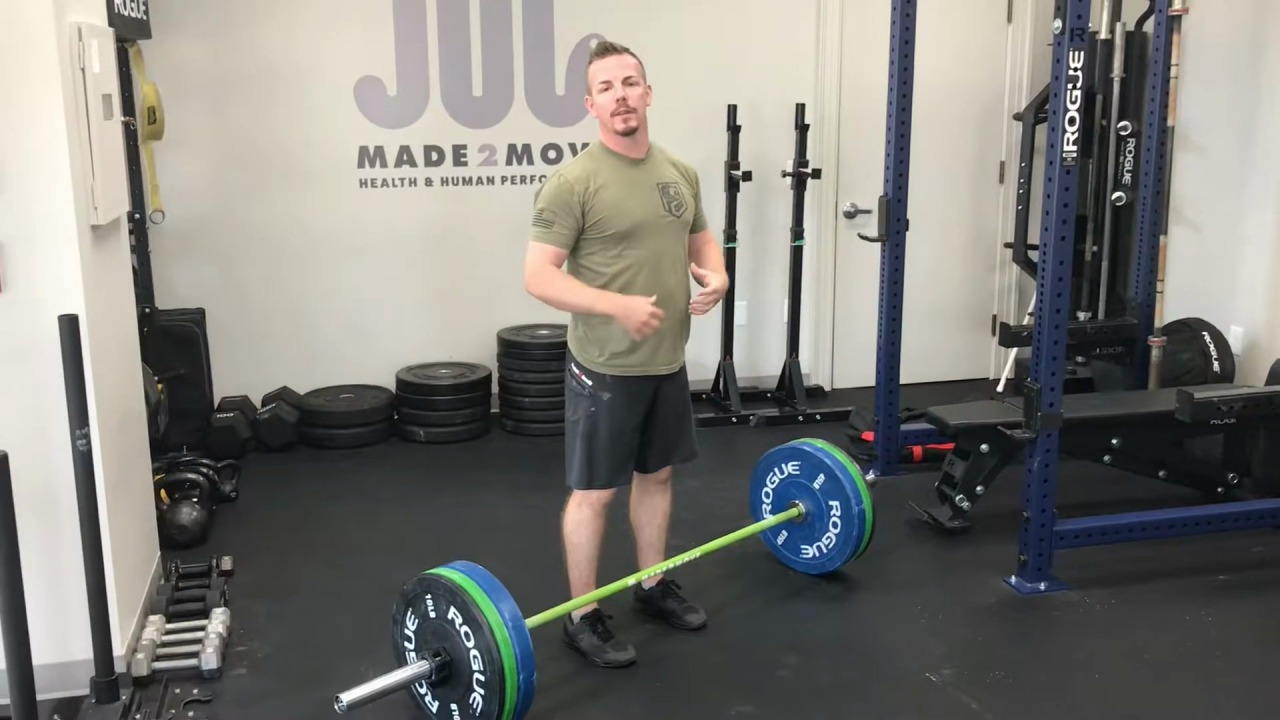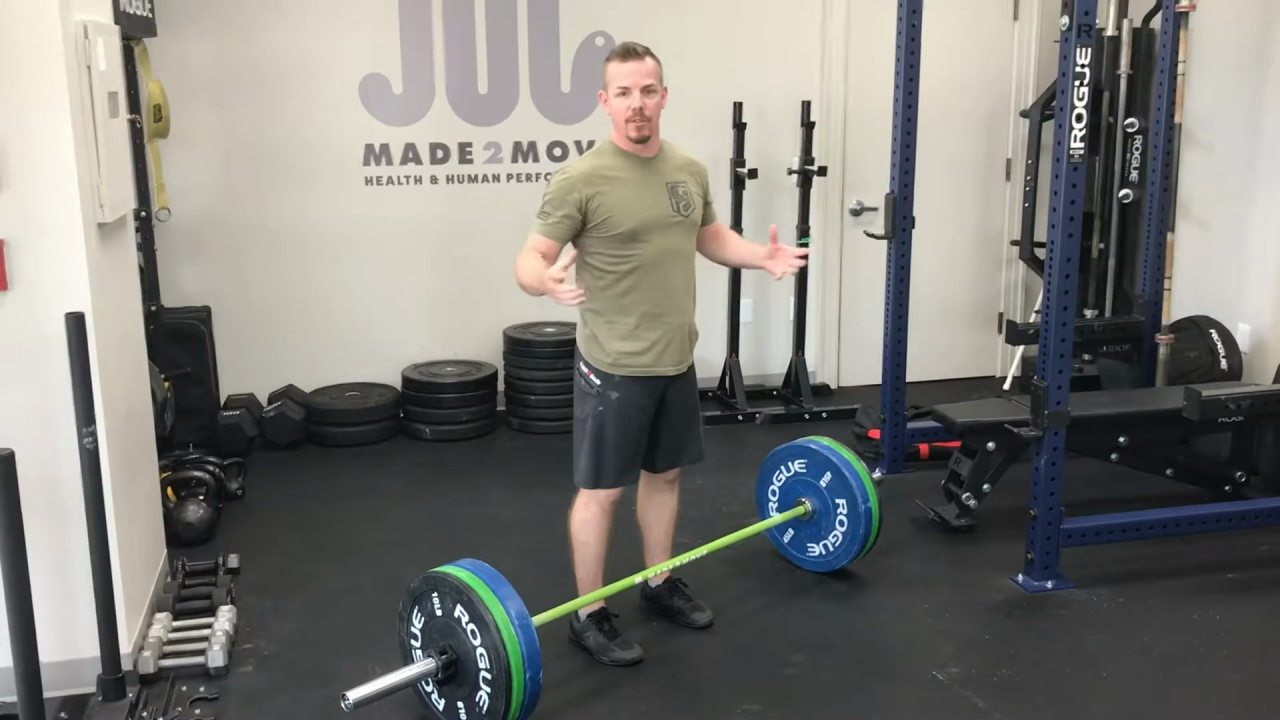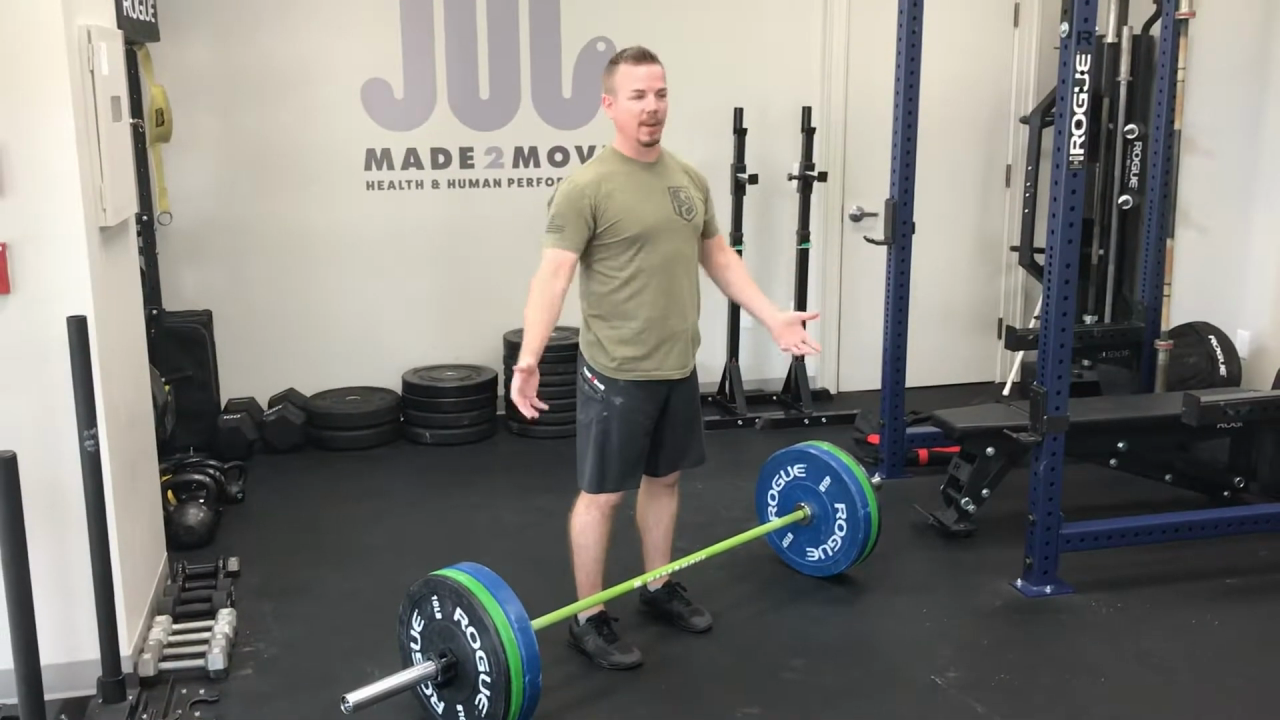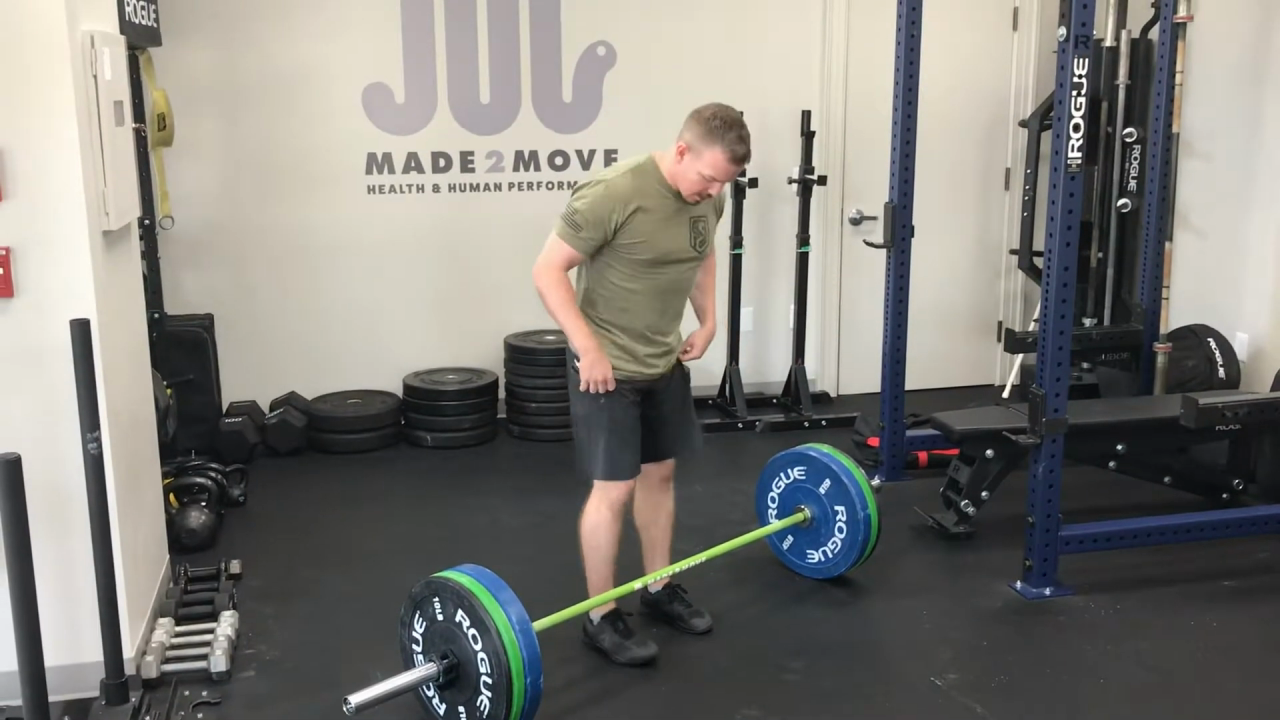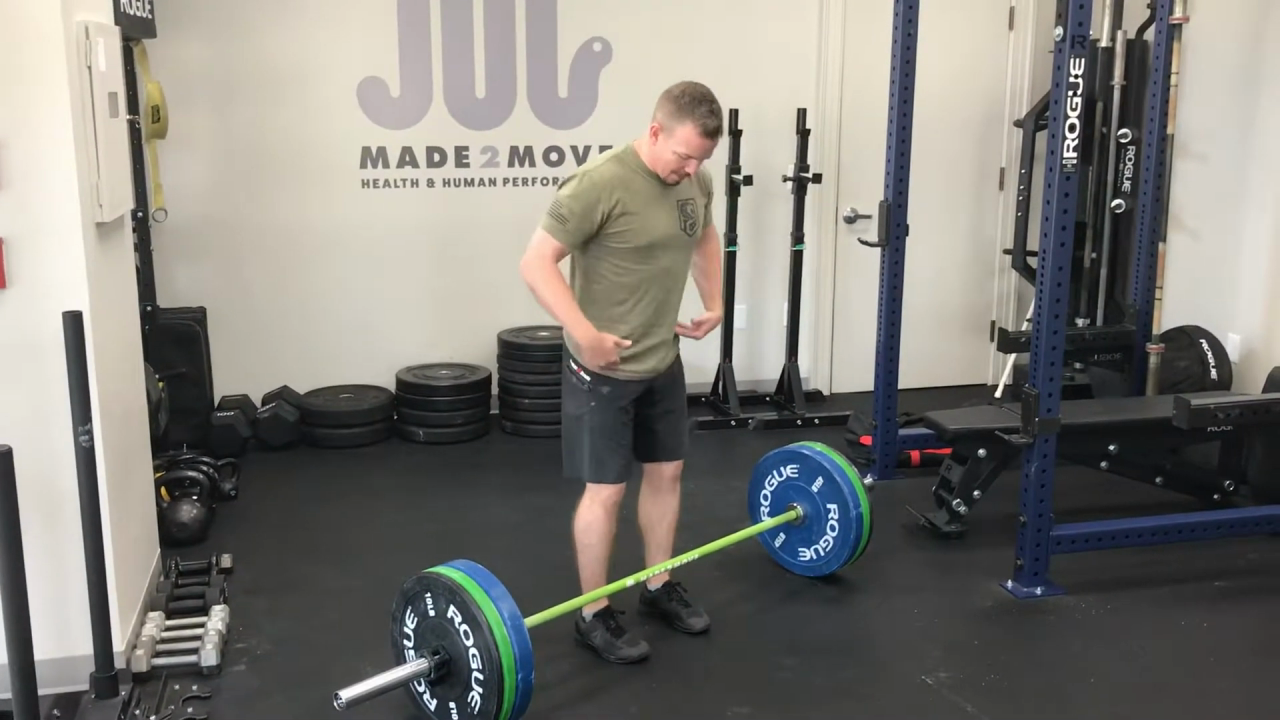
dt=1s
person 1, frame 1
left shoulder: (680, 172)
right shoulder: (574, 181)
left elbow: (700, 240)
right elbow: (539, 275)
left wrist: (715, 274)
right wrist: (618, 304)
left hip: (668, 360)
right hip: (606, 367)
left knee: (657, 474)
right knee: (595, 490)
left ankle: (654, 584)
right ankle: (583, 616)
person 1, frame 2
left shoulder: (689, 169)
right shoulder: (580, 178)
left elbow: (709, 234)
right elbow: (529, 260)
left wrist: (762, 257)
right wrist: (547, 280)
left hip: (676, 359)
right hip: (614, 366)
left knee: (665, 473)
right knee: (600, 489)
left ankle: (660, 582)
right ankle: (589, 614)
person 1, frame 3
left shoulder: (688, 178)
right shoulder: (586, 187)
left elbow: (716, 254)
right elbow: (551, 277)
left wrist: (772, 316)
right wrist: (529, 358)
left hip: (678, 366)
right hip: (617, 373)
left knee: (665, 478)
right knee: (602, 494)
left ankle: (658, 586)
right ankle: (588, 618)
person 1, frame 4
left shoulder: (708, 199)
right shoulder: (614, 192)
right elbow: (548, 270)
left wrist: (708, 322)
right wrist: (589, 348)
left hip: (664, 363)
right hip: (609, 367)
left knee: (660, 474)
right knee: (615, 487)
left ankle: (658, 587)
right ankle: (602, 615)
person 1, frame 5
left shoulder: (695, 181)
right shoulder: (600, 183)
right elbow: (537, 262)
left wrist: (713, 303)
right wrist: (585, 335)
left hip: (663, 362)
right hip: (604, 368)
left knee: (666, 474)
right knee: (605, 490)
left ankle: (659, 587)
right ankle: (593, 614)
